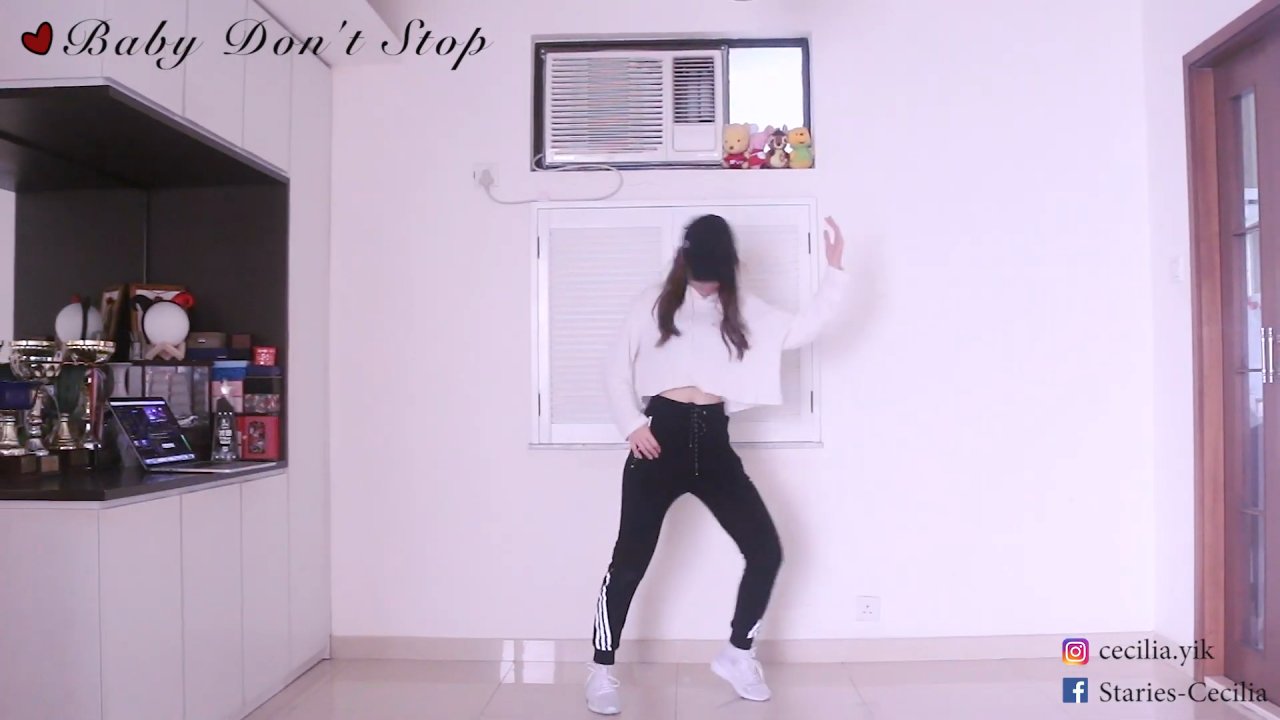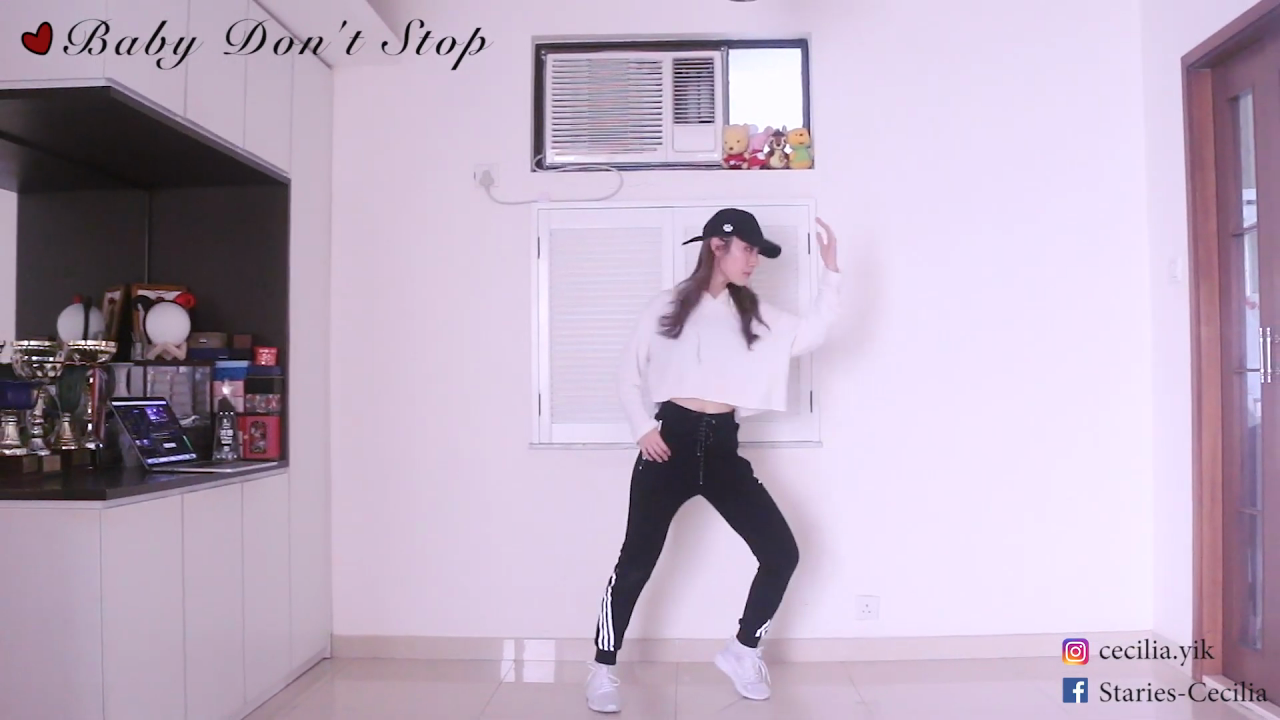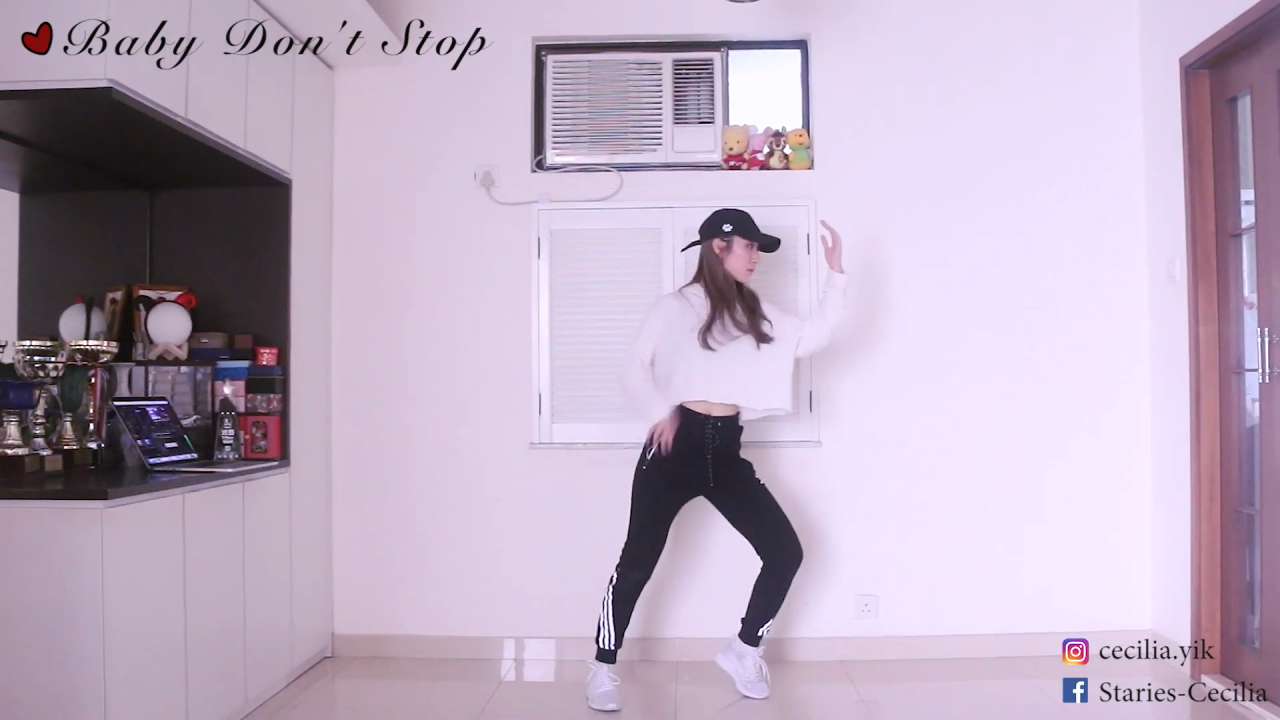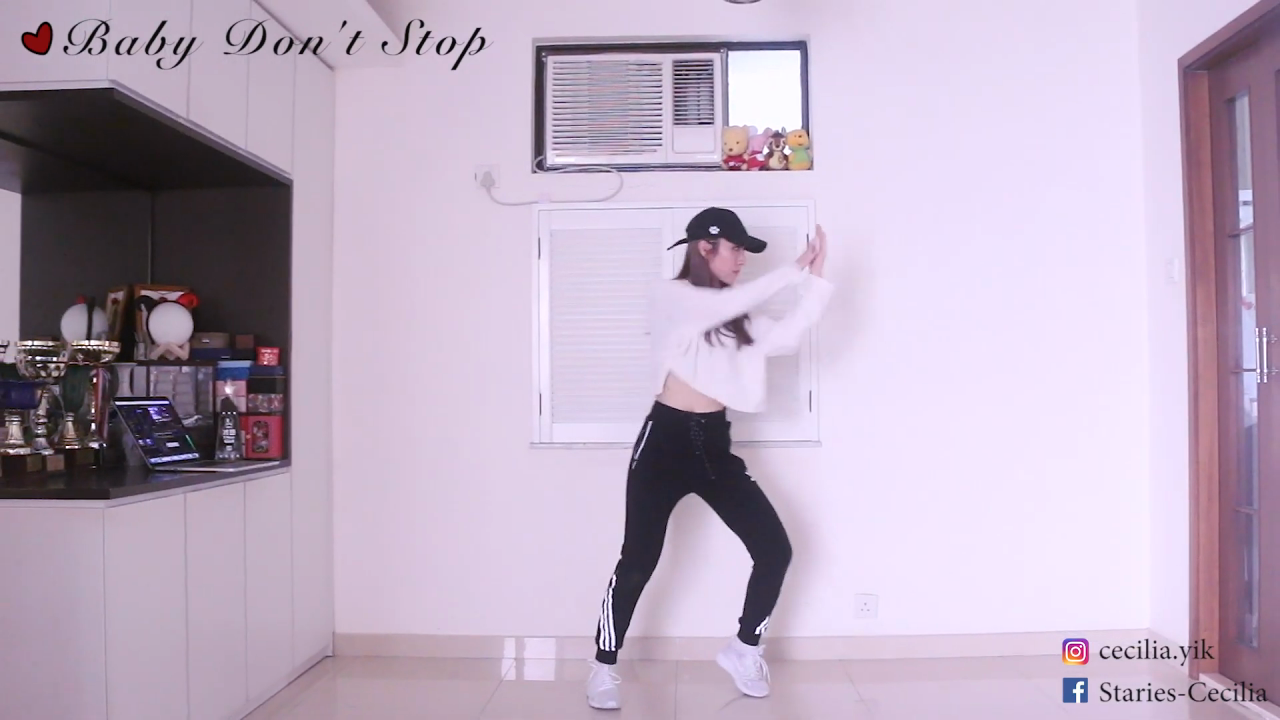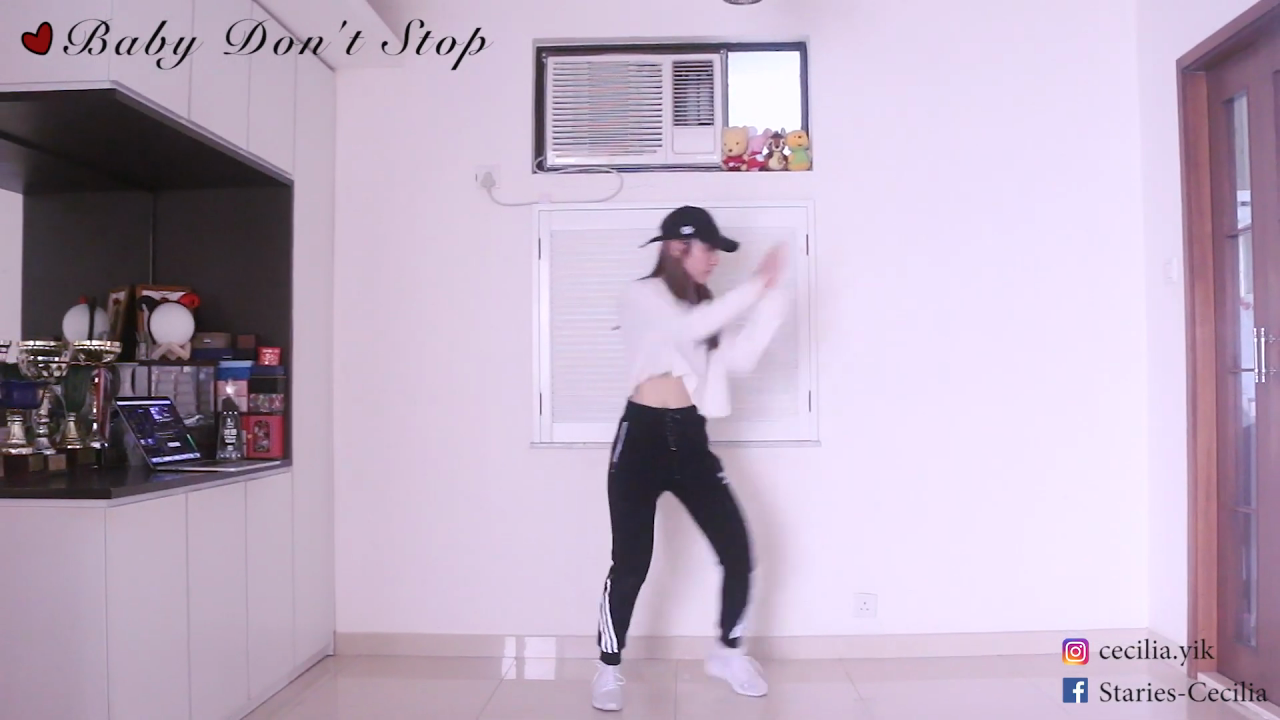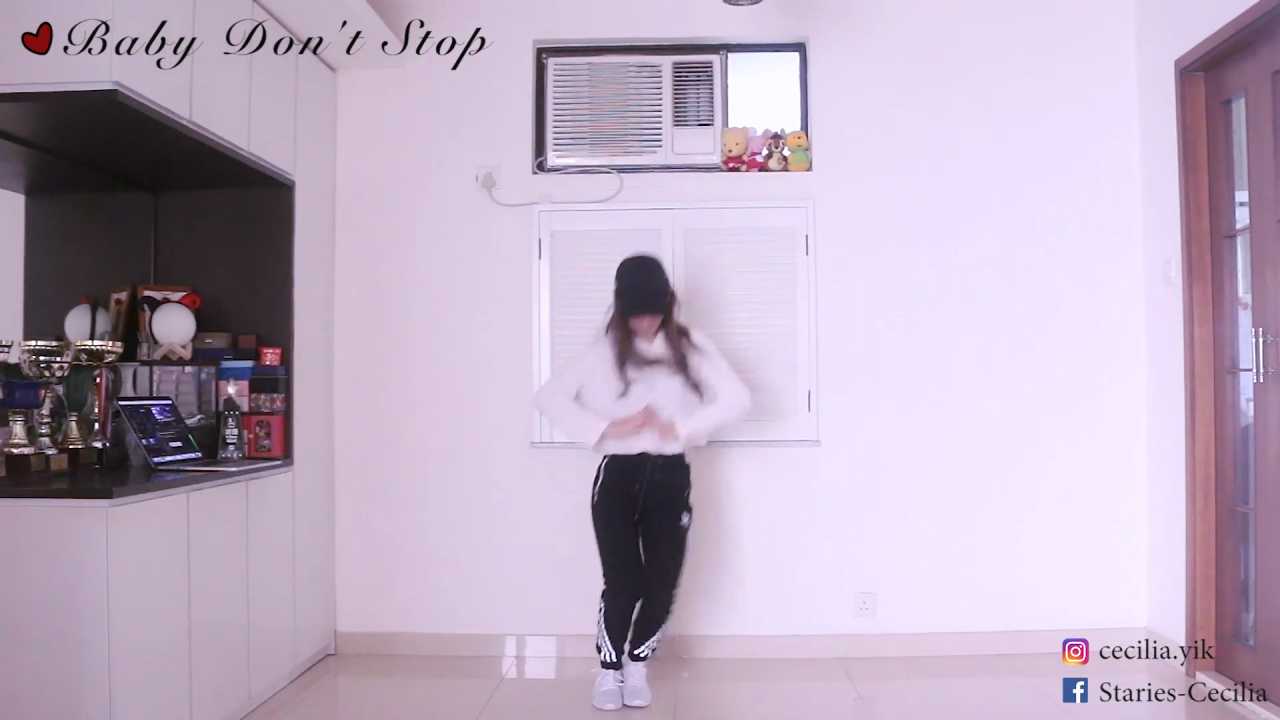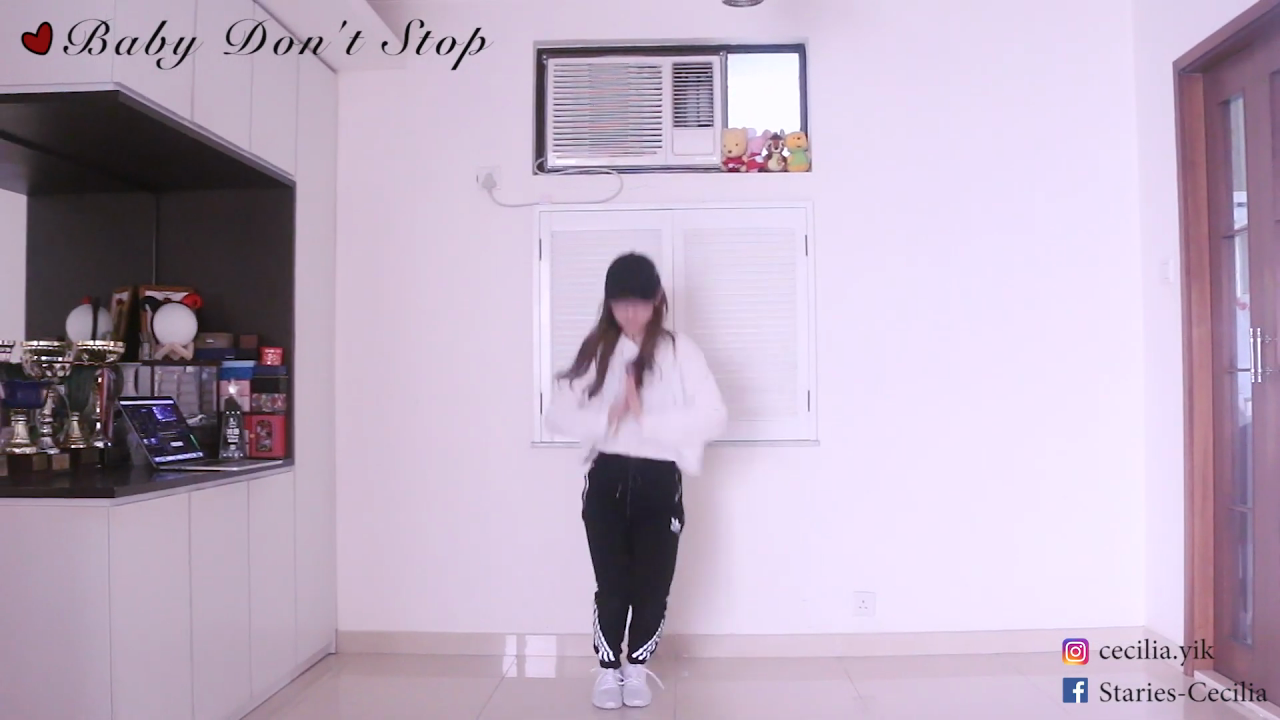
dt=0.2s
person 1, frame 1
left shoulder: (743, 310)
right shoulder: (655, 304)
left elbow: (800, 330)
right elbow: (618, 367)
left wrist: (834, 272)
right wrist: (631, 424)
left hip: (713, 439)
right hip: (662, 434)
left knee: (766, 549)
right knee: (630, 559)
left ankle: (737, 655)
right ankle: (602, 671)
person 1, frame 2
left shoulder: (754, 313)
right shoulder: (670, 306)
left elbow: (810, 334)
right elbow: (630, 371)
left wrist: (830, 273)
right wrist: (643, 427)
left hip: (722, 447)
right hip: (672, 441)
left knee: (781, 552)
right knee: (636, 561)
left ankle: (742, 650)
right ankle: (603, 670)
person 1, frame 3
left shoulder: (756, 313)
right shoulder: (676, 307)
left elbow: (813, 337)
right elbow: (634, 367)
left wrist: (835, 275)
right wrist: (657, 412)
left hip: (726, 450)
right hip: (676, 443)
left knee: (785, 552)
right knee: (637, 561)
left ankle: (744, 649)
right ankle: (603, 668)
person 1, frame 4
left shoulder: (736, 310)
right shoulder: (670, 296)
left elbow: (784, 337)
right elbow: (716, 306)
left wrist: (816, 279)
right wrist: (790, 272)
left hip: (715, 443)
right hip: (665, 438)
left knee: (775, 549)
right knee: (638, 560)
left ankle: (744, 649)
right ankle: (604, 667)
person 1, frame 5
left shoulder: (705, 309)
right shoulder: (641, 296)
left elbow: (740, 359)
right elbow: (686, 328)
left wrist: (769, 296)
right wrist: (753, 287)
left hip: (690, 437)
right hip: (642, 434)
left knee: (737, 551)
right knee: (631, 562)
left ankle: (729, 653)
right ankle: (608, 668)
person 1, frame 6
left shoulder: (691, 346)
right shoulder: (605, 351)
left elbow: (737, 400)
right elbow: (550, 397)
left wrist: (684, 426)
right wrist: (599, 431)
left hip: (669, 475)
right hip: (619, 475)
left knee: (659, 590)
right knee: (622, 584)
left ankle: (637, 663)
right ankle: (610, 668)
person 1, frame 7
left shoulder: (682, 352)
right shoulder: (595, 352)
left elbow: (713, 419)
right elbow: (559, 416)
left wrist: (649, 417)
right wrist: (607, 419)
left hip: (658, 485)
right hip: (606, 481)
left knee: (652, 595)
right knee: (613, 591)
left ankle: (637, 665)
right ankle: (609, 668)
